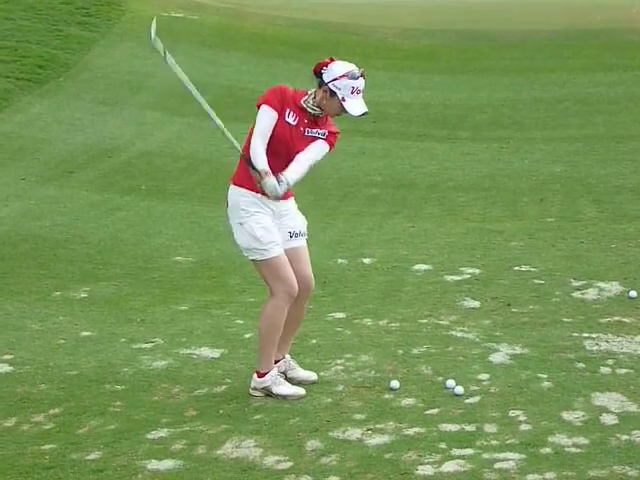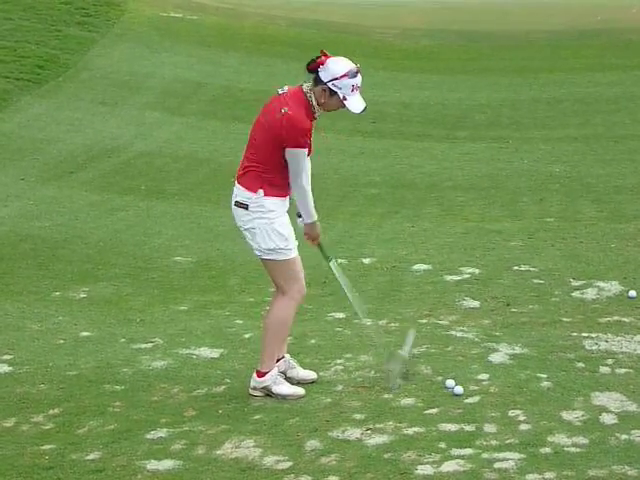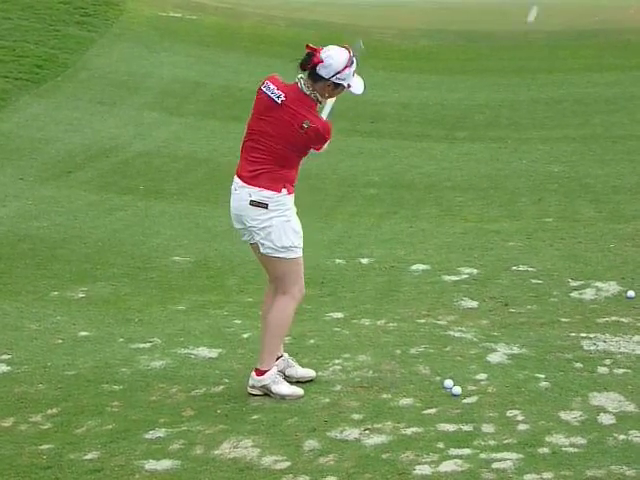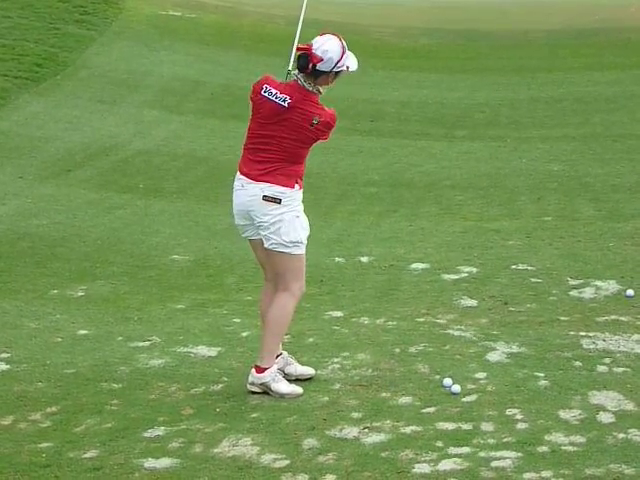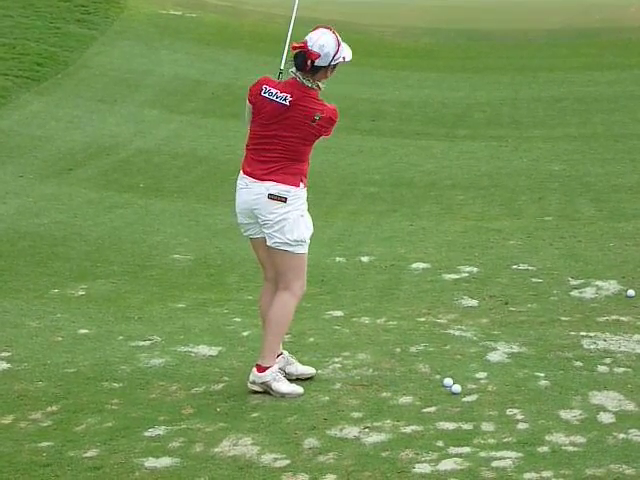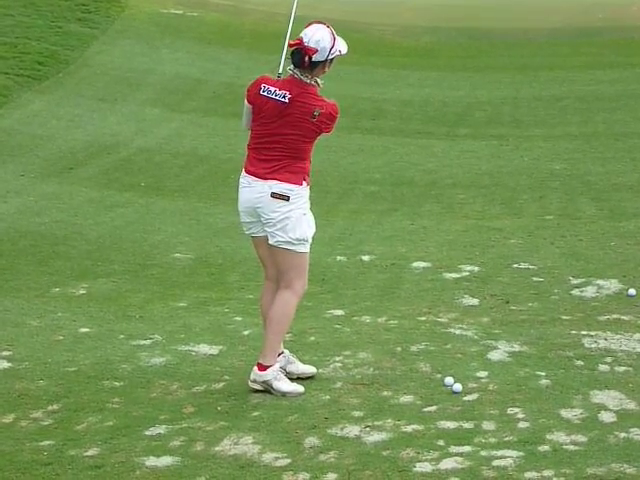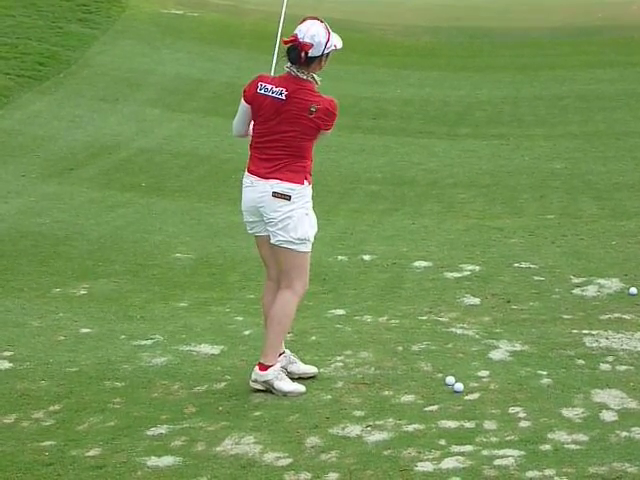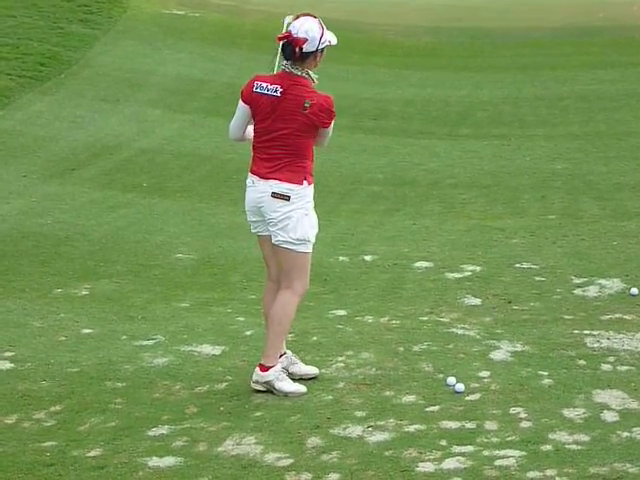
dt=0.2s
person 1, frame 1
left shoulder: (327, 132)
right shoulder: (280, 96)
left elbow: (302, 164)
right elbow: (257, 143)
left wrist: (278, 181)
right wrist: (262, 168)
left hip: (278, 203)
right hip: (249, 202)
left knee: (305, 287)
right knee: (285, 289)
left ankle: (279, 359)
right ankle: (263, 376)
person 1, frame 2
left shoulder: (292, 95)
right shoulder: (296, 122)
left elbow: (300, 167)
right elbow: (298, 179)
left wrist: (307, 215)
right wrist: (310, 221)
left hip: (255, 199)
right hip: (261, 206)
left knee: (288, 283)
right knee: (293, 290)
left ankle: (278, 359)
right ankle: (263, 376)
person 1, frame 3
left shoulder: (270, 85)
right shoulder: (318, 127)
left hip: (242, 194)
right hip: (270, 204)
left knee: (277, 282)
right knee: (292, 290)
left ankle: (275, 357)
right ankle: (262, 374)
person 1, frame 4
left shoulder: (263, 87)
right shoulder: (324, 119)
left hip: (245, 190)
right hip: (278, 200)
left knee: (273, 280)
right knee: (291, 287)
left ankle: (275, 355)
right ankle: (262, 371)
person 1, frame 5
left shoulder: (261, 87)
right shoulder: (326, 114)
left hip: (248, 190)
right hip: (282, 199)
left knee: (273, 280)
right knee: (292, 287)
left ankle: (276, 355)
right ankle: (264, 370)
person 1, frame 6
left shoulder: (260, 87)
right shoulder: (326, 110)
left hip: (250, 188)
right hip: (285, 197)
left knee: (274, 279)
right knee: (294, 285)
left ankle: (277, 354)
right ankle: (265, 368)
person 1, frame 7
left shoulder: (258, 86)
right shoulder: (325, 107)
left elbow: (238, 129)
left hip: (253, 188)
right hip: (287, 196)
left knee: (274, 279)
right knee: (294, 285)
left ankle: (278, 353)
right ankle: (266, 368)
person 1, frame 8
left shoulder: (256, 85)
right shoulder: (321, 103)
left elbow: (235, 133)
left hip: (257, 189)
right hip: (290, 196)
left knee: (276, 279)
right knee: (295, 286)
left ankle: (280, 354)
right ankle: (266, 369)
